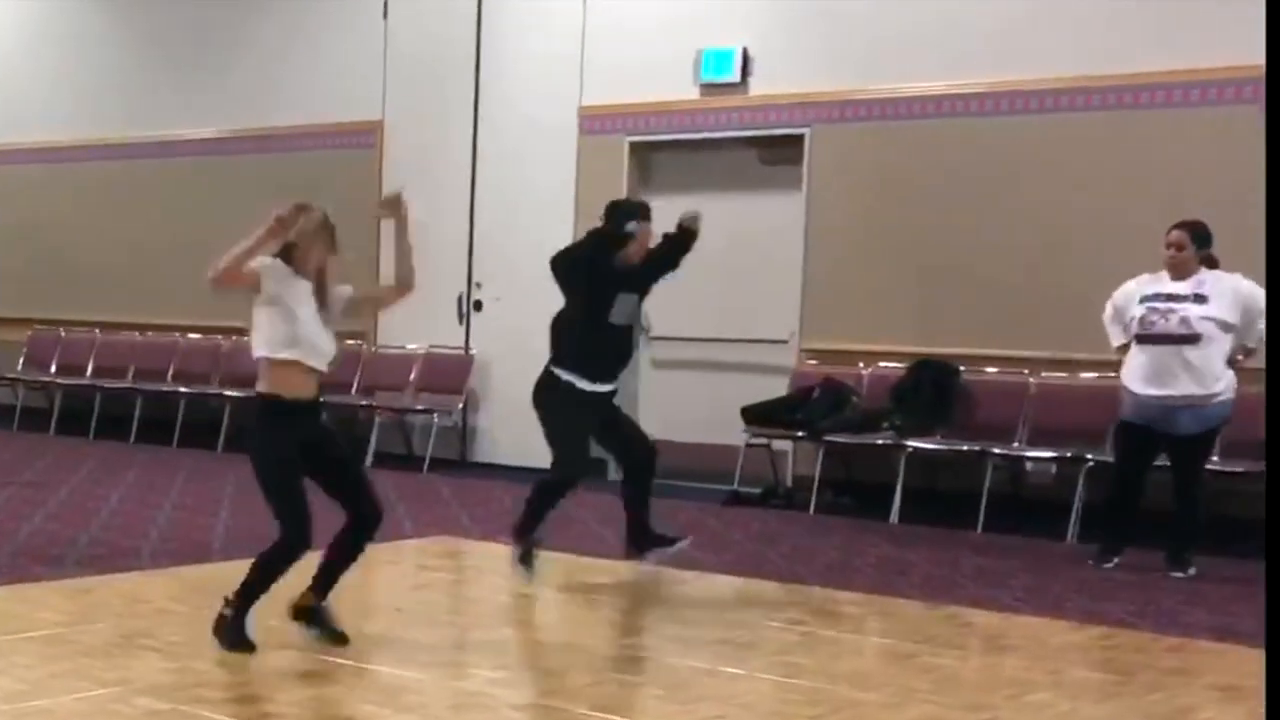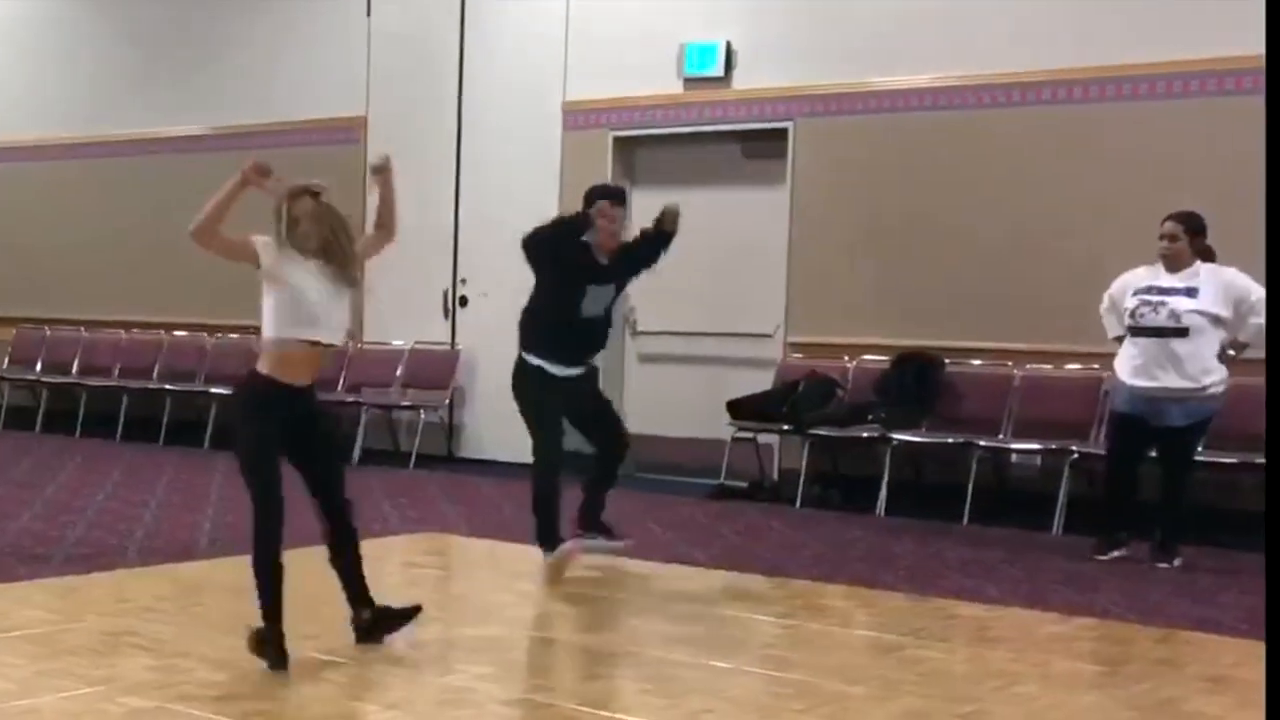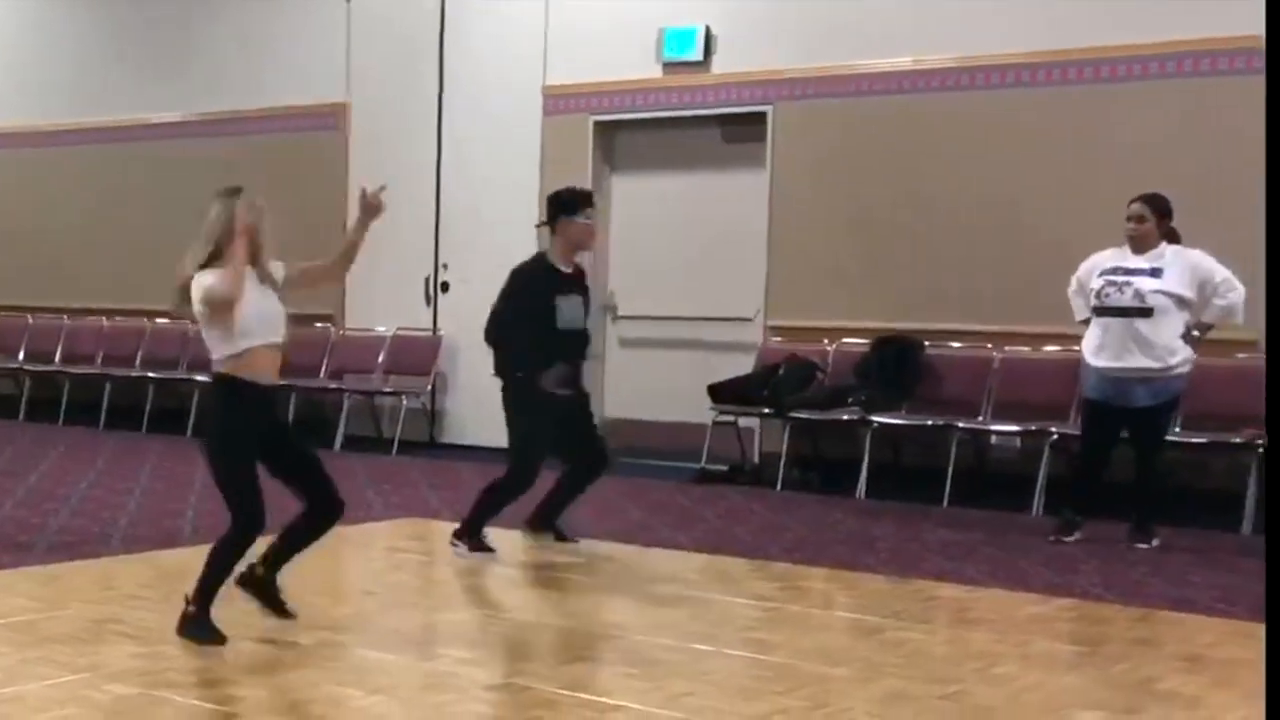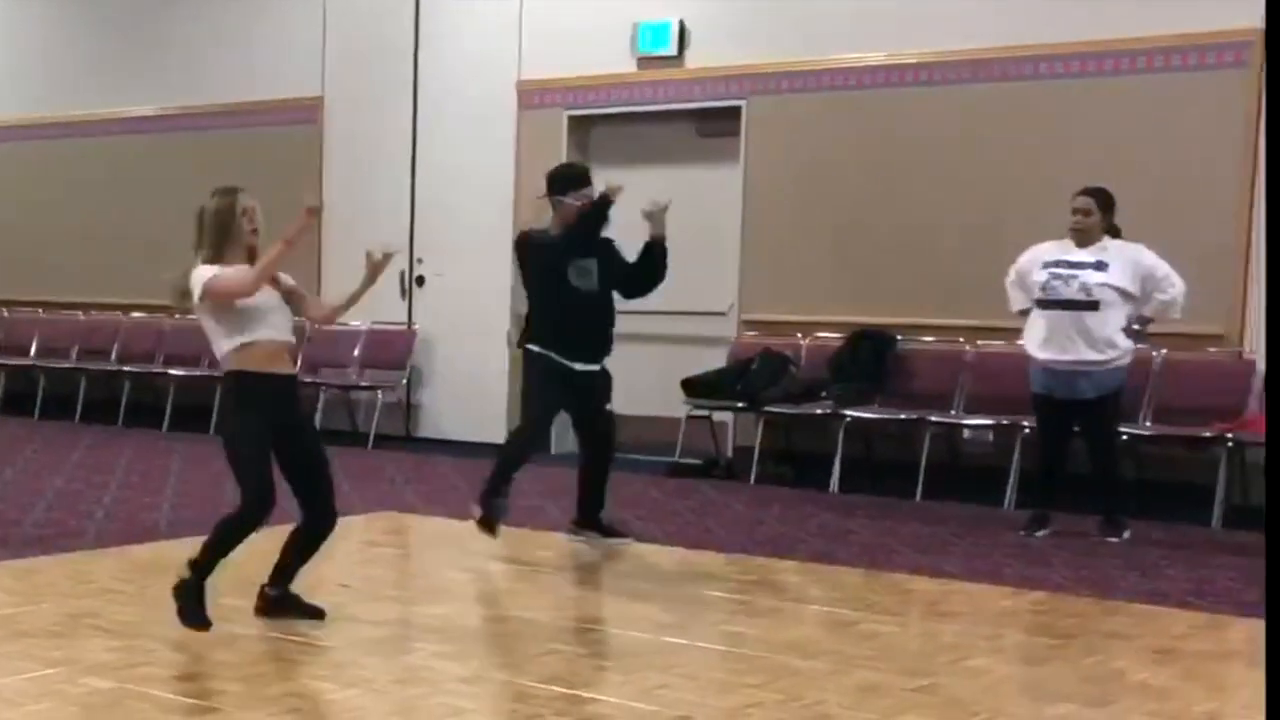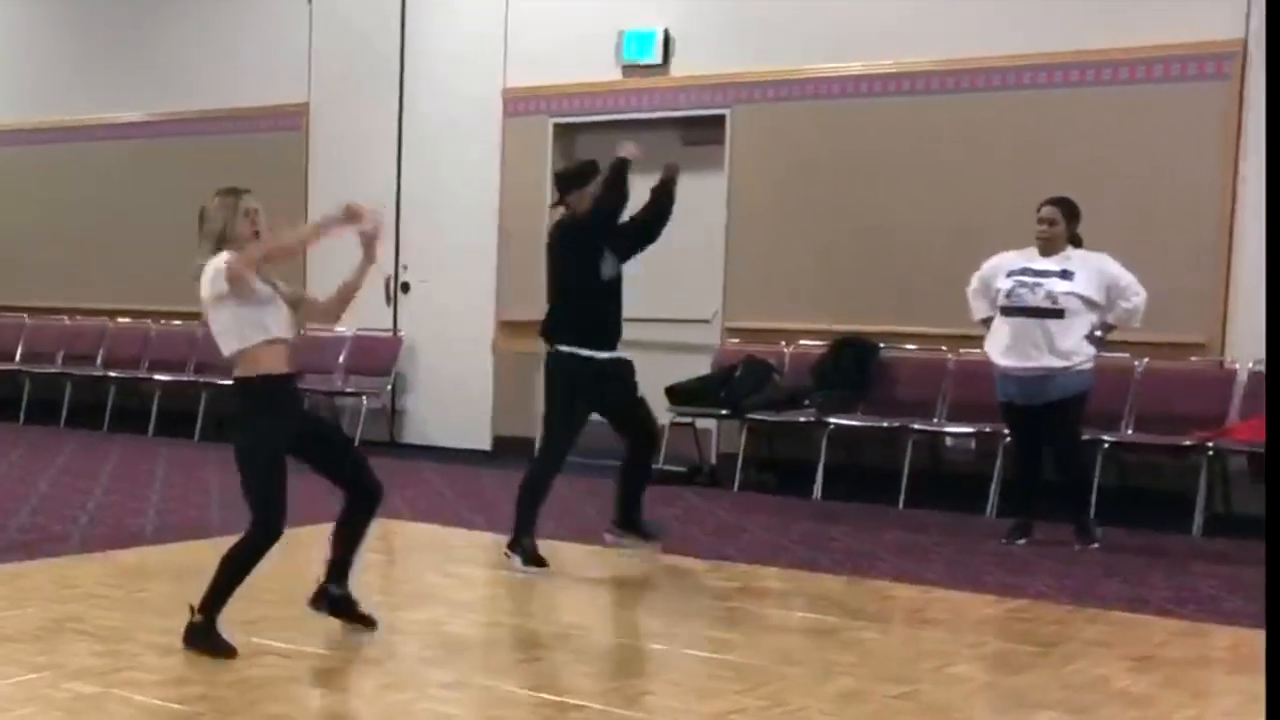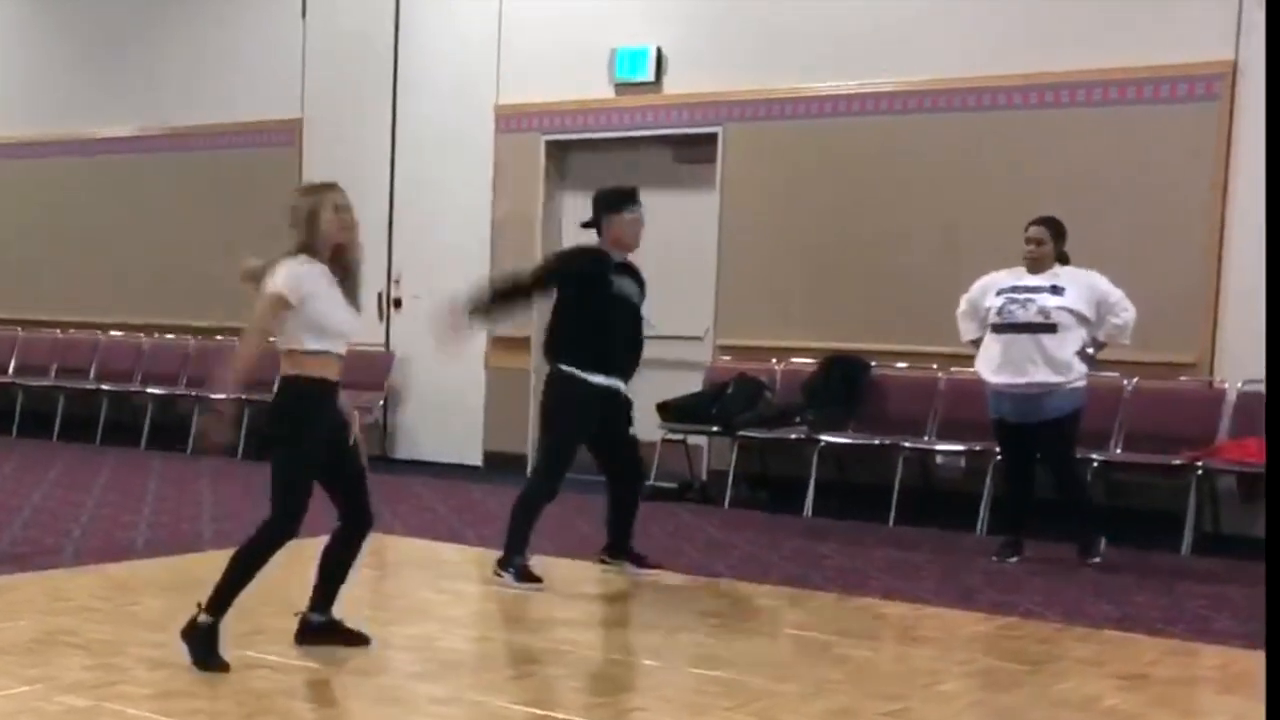
dt=0.4s
person 1, frame 1
left shoulder: (331, 296)
right shoulder: (272, 275)
left elbow: (400, 288)
right elbow: (219, 278)
left wrist: (399, 225)
right wrist: (267, 236)
left hip: (310, 419)
right hip: (273, 419)
left knee: (367, 513)
right knee: (297, 534)
left ankle: (312, 601)
right ankle: (233, 613)
person 1, frame 2
left shoulder: (342, 261)
right shoulder: (273, 255)
left elbow: (384, 234)
right elbow: (201, 233)
left wrist: (386, 187)
right wrist: (242, 182)
left hip: (304, 401)
right hip: (262, 398)
left knee: (336, 509)
right knee: (269, 513)
left ankle: (365, 614)
right ankle: (269, 628)
person 1, frame 3
left shoulder: (268, 273)
right shoulder: (209, 280)
left elbow: (334, 272)
right elbow: (228, 296)
left wrist: (364, 222)
right wrist: (242, 233)
left hip: (266, 408)
right hip: (231, 407)
left knee: (328, 504)
right knee: (249, 520)
left ankle: (261, 573)
right ankle: (196, 611)
person 1, frame 4
left shoulder: (274, 278)
right shoulder: (206, 276)
left elbow: (322, 313)
right elbow: (246, 286)
left wrist: (369, 282)
right wrist: (294, 235)
left hip: (288, 398)
right hip: (247, 396)
left knee: (322, 512)
right knee: (258, 502)
left ankle: (276, 590)
right ankle: (193, 581)
person 1, frame 5
left shoulder: (264, 283)
right shoulder: (223, 268)
left elbow: (327, 312)
right elbow: (278, 250)
left wrist: (366, 259)
right wrist: (336, 220)
left hip: (288, 402)
right hip: (257, 402)
left knee: (365, 488)
right knee: (268, 524)
left ankle: (334, 590)
right ankle: (202, 622)
person 1, frame 6
left shoulder: (334, 279)
right shoulder: (296, 272)
right elbow: (253, 338)
left wrist: (347, 413)
right wrist: (224, 400)
left hip: (325, 408)
right hip: (301, 405)
left knee: (357, 517)
right knee: (284, 521)
left ankle: (317, 618)
right ankle: (205, 624)
person 2, frame 1
left shoulder: (638, 271)
right shoulder: (591, 269)
left elbow: (664, 258)
right elbow: (562, 263)
left wrist: (685, 232)
right wrist: (618, 233)
left hip: (598, 394)
right hip: (561, 390)
left knee: (641, 456)
right knee: (571, 467)
left ankle: (640, 537)
right ankle: (524, 535)
person 2, frame 2
left shoulder: (619, 260)
right shoulder: (566, 256)
left elbow: (649, 248)
right elbow: (535, 243)
left wrist: (665, 226)
right wrist: (585, 218)
left hip: (578, 375)
right hip: (539, 375)
left knee: (614, 444)
right knee: (550, 452)
left ankle: (590, 522)
right ankle: (552, 541)
person 2, frame 3
left shoulder: (577, 276)
right shoulder: (530, 276)
right elbow: (498, 333)
right wrist: (538, 372)
left hip: (567, 391)
right hip: (529, 391)
left knee: (592, 458)
right knee: (523, 474)
left ankle: (542, 520)
right ankle: (467, 532)
person 2, frame 4
left shoulder: (599, 248)
right shoulder: (535, 244)
left elbow: (636, 284)
right elbow: (572, 243)
left wrist: (657, 239)
right wrist: (603, 204)
left hip: (589, 366)
right hip: (547, 361)
left knee: (599, 444)
right knee: (531, 434)
left ankle: (587, 520)
right ankle: (491, 499)
person 2, frame 5
left shoulder: (608, 235)
right shoulder: (568, 234)
left elbow: (647, 225)
right elbow: (604, 211)
left wrist: (666, 185)
right wrist: (622, 163)
left hip: (606, 360)
right hip: (571, 362)
left knee: (644, 435)
right knee: (553, 451)
left ankle: (626, 521)
right ankle: (520, 540)
person 2, frame 6
left shoulder: (631, 278)
right shoulder: (582, 262)
right elbow: (528, 284)
right wrist: (480, 307)
left hip: (610, 394)
right hip: (573, 387)
left knee: (628, 470)
right knee: (549, 475)
left ankle: (617, 547)
right ankle: (511, 558)
person 3, frame 1
left shoulder: (1228, 288)
right shoulder: (1141, 287)
left elbow: (1261, 316)
right elbow: (1113, 313)
left wrist: (1239, 354)
right wrist: (1126, 350)
left hip: (1199, 406)
right hip: (1142, 402)
left knee: (1187, 484)
right knee: (1126, 474)
left ankle: (1180, 553)
right ankle: (1112, 544)
person 3, frame 2
left shoulder: (1223, 281)
right shoulder: (1137, 279)
left elbow: (1260, 310)
right elbow: (1109, 306)
left wrist: (1229, 351)
left hip: (1189, 398)
right hip: (1133, 392)
left knee: (1176, 474)
right knee: (1119, 464)
left ankle: (1168, 544)
right ankle: (1113, 535)
person 3, frame 3
left shoulder: (1187, 262)
right shoulder: (1103, 261)
left elbow: (1230, 293)
right elbow: (1077, 289)
left wrist: (1194, 333)
left hip: (1156, 378)
right hip: (1102, 374)
left knee: (1147, 455)
right knee: (1092, 449)
left ankle: (1144, 525)
right ankle: (1072, 516)
person 3, frame 4
left shoulder: (1130, 256)
right shoulder: (1044, 254)
left elbow: (1170, 288)
right elbow: (1016, 280)
left wrist: (1135, 326)
right wrist: (1031, 321)
left hip: (1100, 369)
right hip: (1048, 368)
left knee: (1102, 446)
right knee: (1050, 445)
left ankle: (1115, 517)
right ankle: (1041, 512)
person 3, frame 5
left shoulder: (1094, 266)
right shoulder: (1007, 262)
left elbow: (1133, 296)
right elbow: (978, 288)
left wrist: (1098, 334)
right wrist: (993, 328)
left hip: (1065, 375)
right hip: (1013, 374)
left knee: (1066, 450)
right knee: (1024, 451)
left ankle: (1083, 522)
right ankle: (1022, 520)
person 3, frame 6
left shoulder: (1083, 282)
right shoulder: (996, 282)
left elbow: (1122, 312)
right elbow: (967, 310)
left wrist: (1090, 350)
right wrist: (984, 349)
left hip: (1058, 393)
right hip: (1006, 393)
left knee: (1062, 466)
right knee: (1015, 469)
left ankle: (1090, 537)
right ankle: (1014, 538)
